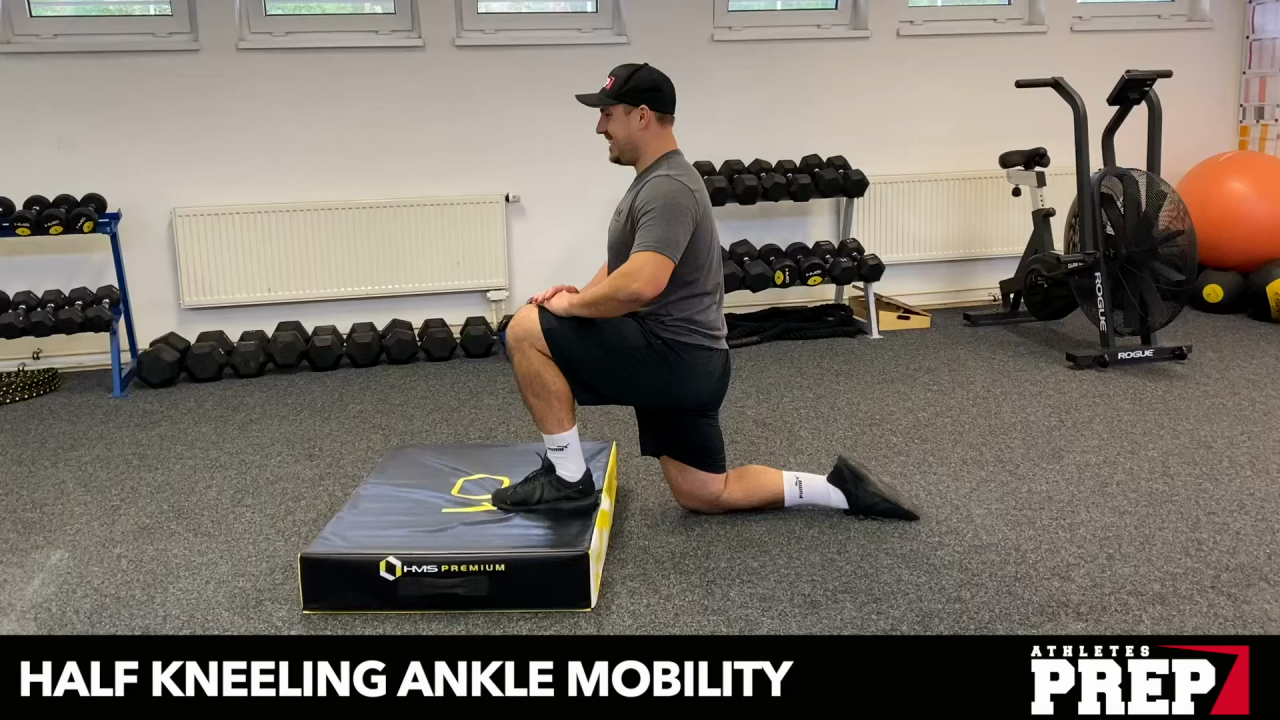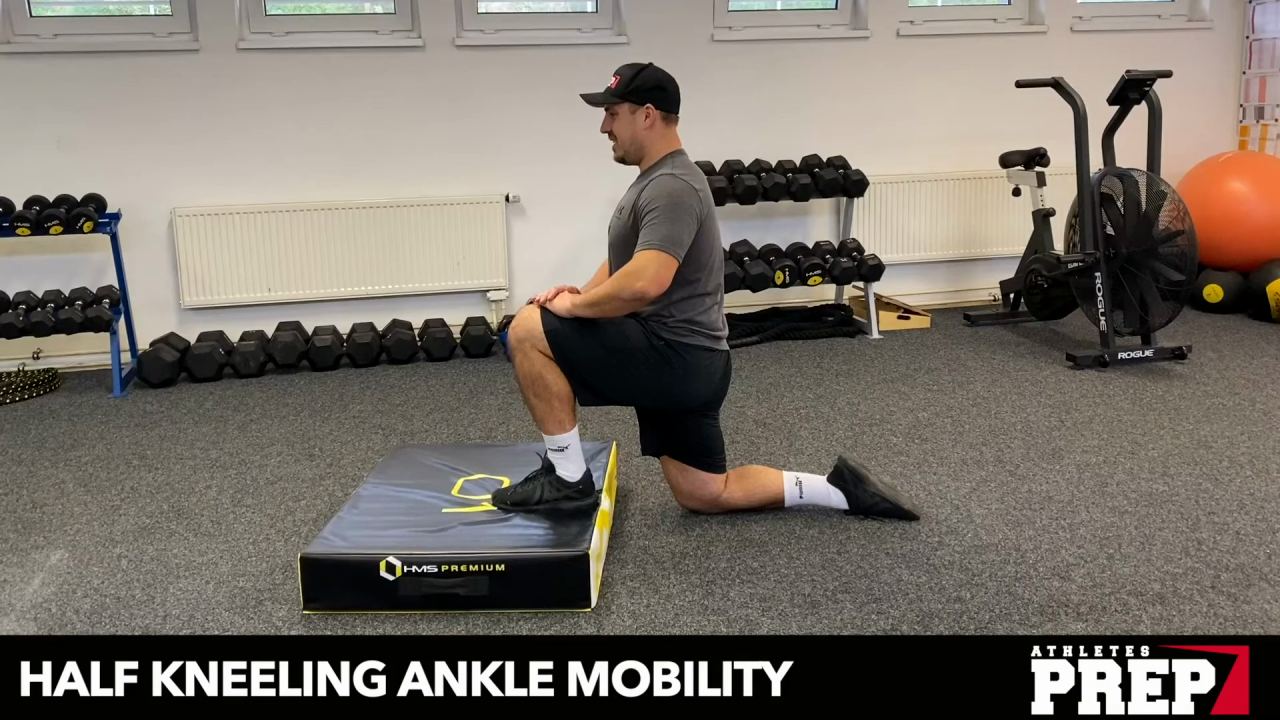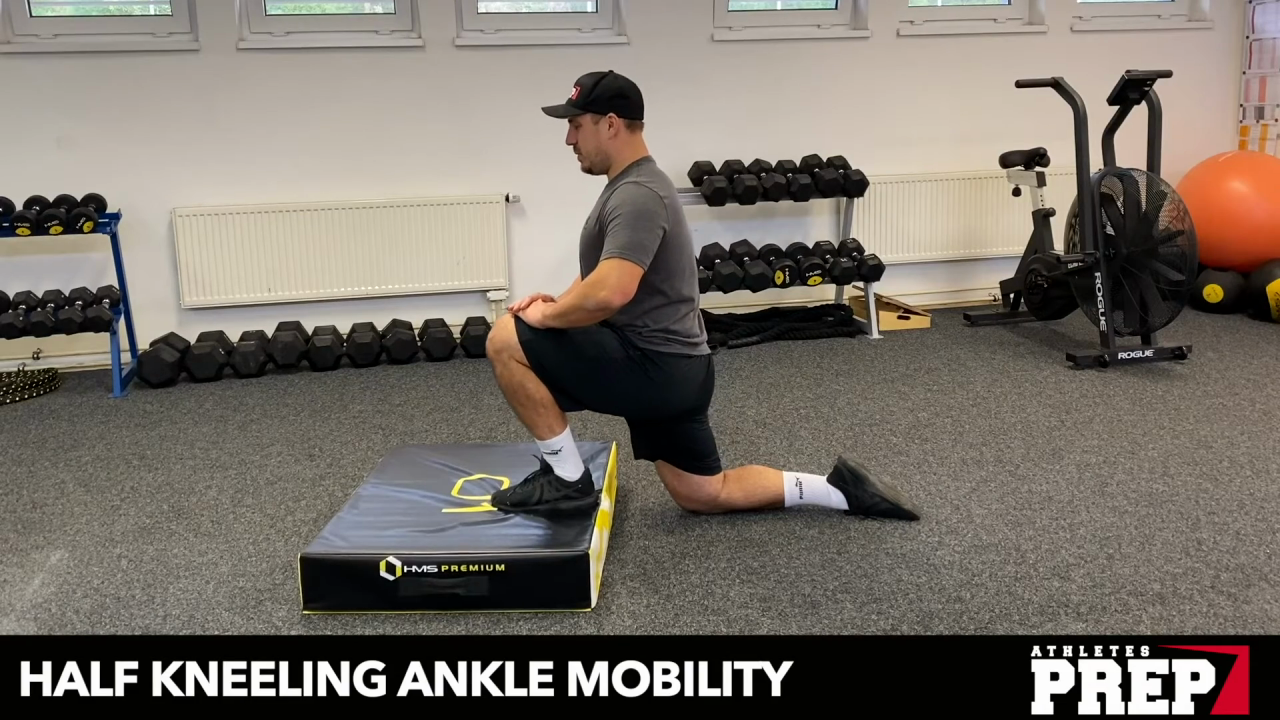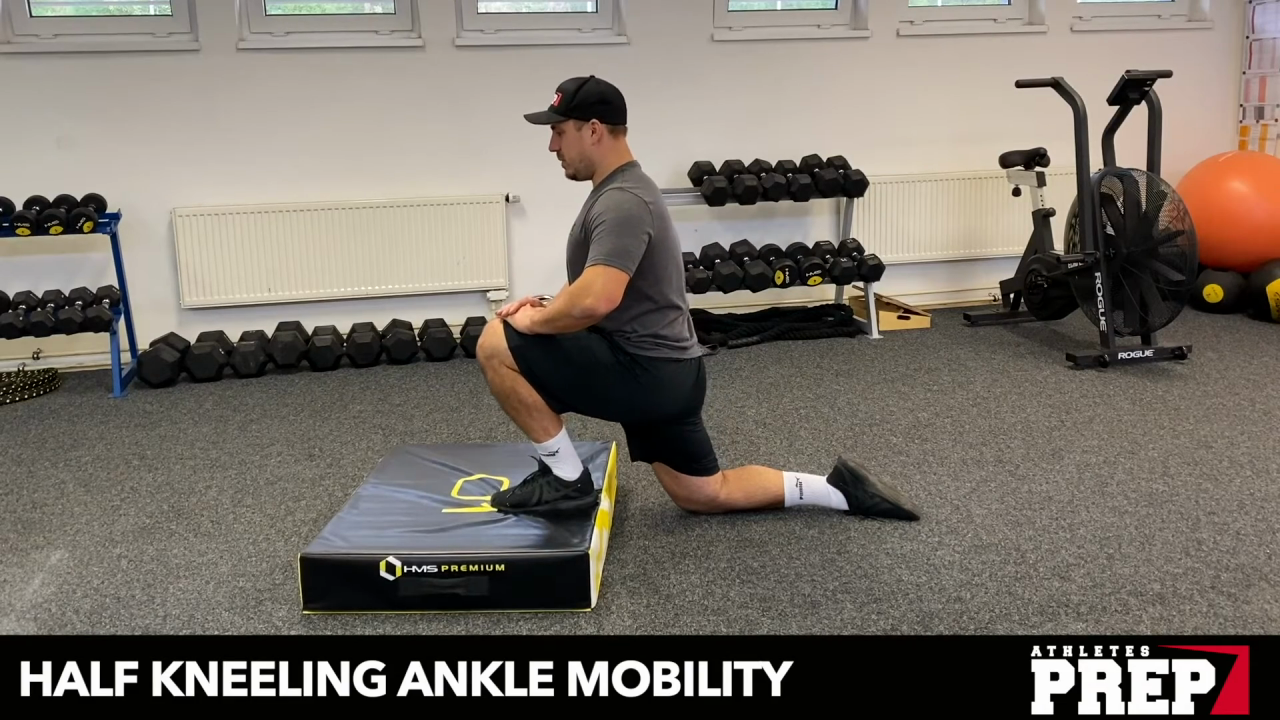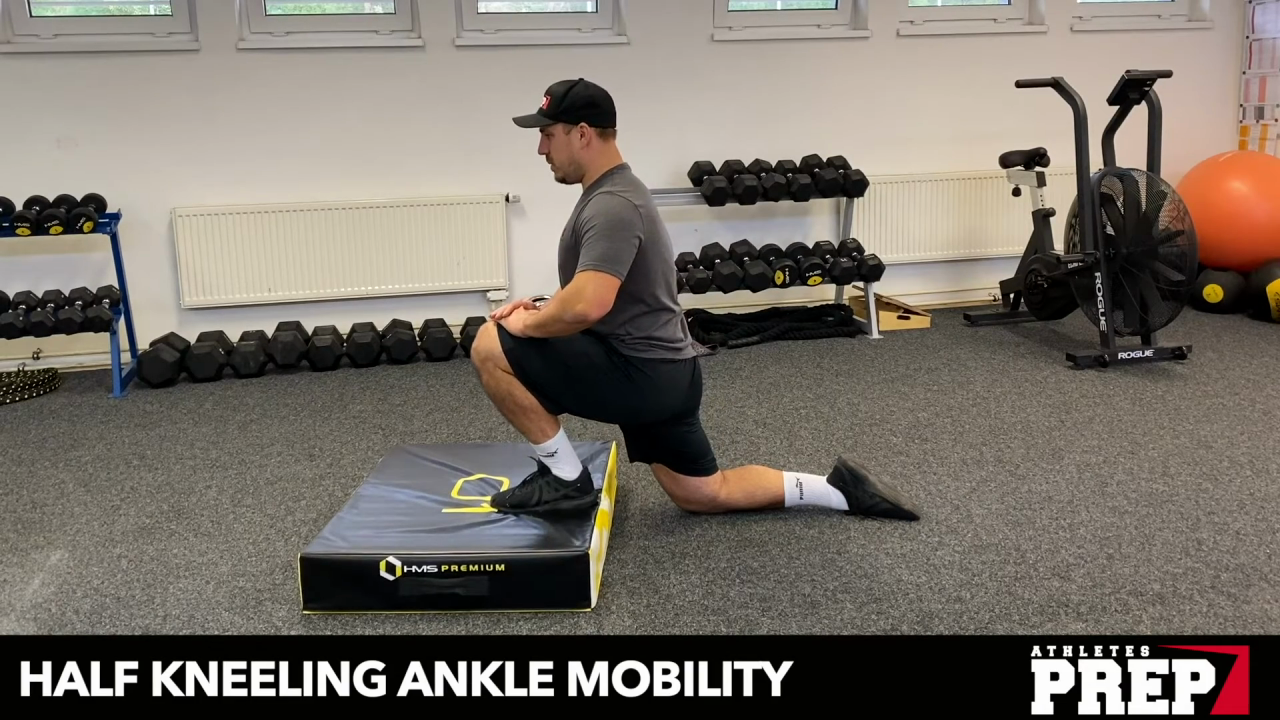
dt=1s
person 1, frame 1
left shoulder: (667, 189)
right shoulder: (656, 180)
left elbow: (639, 285)
right elbow: (623, 263)
left wrist: (572, 304)
right wrist: (580, 294)
left hip: (671, 356)
right hip: (682, 358)
left knee: (526, 329)
right knee: (705, 494)
left ankle: (568, 478)
right ankle: (840, 489)
person 1, frame 2
left shoulder: (672, 188)
right shoulder: (658, 180)
left elbow: (644, 284)
right elbow: (624, 260)
left wrist: (576, 306)
right wrist: (581, 293)
left hip: (672, 358)
right hip: (684, 360)
left knee: (528, 330)
right knee: (705, 495)
left ankle: (568, 478)
right ankle: (841, 491)
person 1, frame 3
left shoulder: (637, 196)
right shoulder: (633, 186)
left elbow: (610, 293)
right elbow: (603, 270)
left wrist: (547, 316)
right wrist: (559, 301)
left hip: (651, 366)
right hip: (671, 367)
left knee: (507, 338)
right knee: (704, 495)
left ankle: (566, 479)
right ankle: (837, 489)
person 1, frame 4
left shoulder: (622, 202)
right shoulder: (620, 191)
left elbow: (595, 300)
right elbow: (595, 280)
left wrist: (535, 322)
right wrist: (547, 305)
left hip: (641, 372)
right hip: (664, 371)
left knee: (496, 343)
right knee: (705, 494)
left ankle: (565, 478)
right ankle: (837, 489)
person 1, frame 5
left shoulder: (612, 206)
right shoulder: (612, 194)
left elbow: (588, 305)
right elbow: (590, 286)
left wrist: (527, 324)
right wrist: (542, 308)
left hip: (638, 374)
right hip: (661, 372)
left knee: (490, 345)
right knee: (705, 494)
left ankle: (565, 479)
right ankle: (838, 489)
